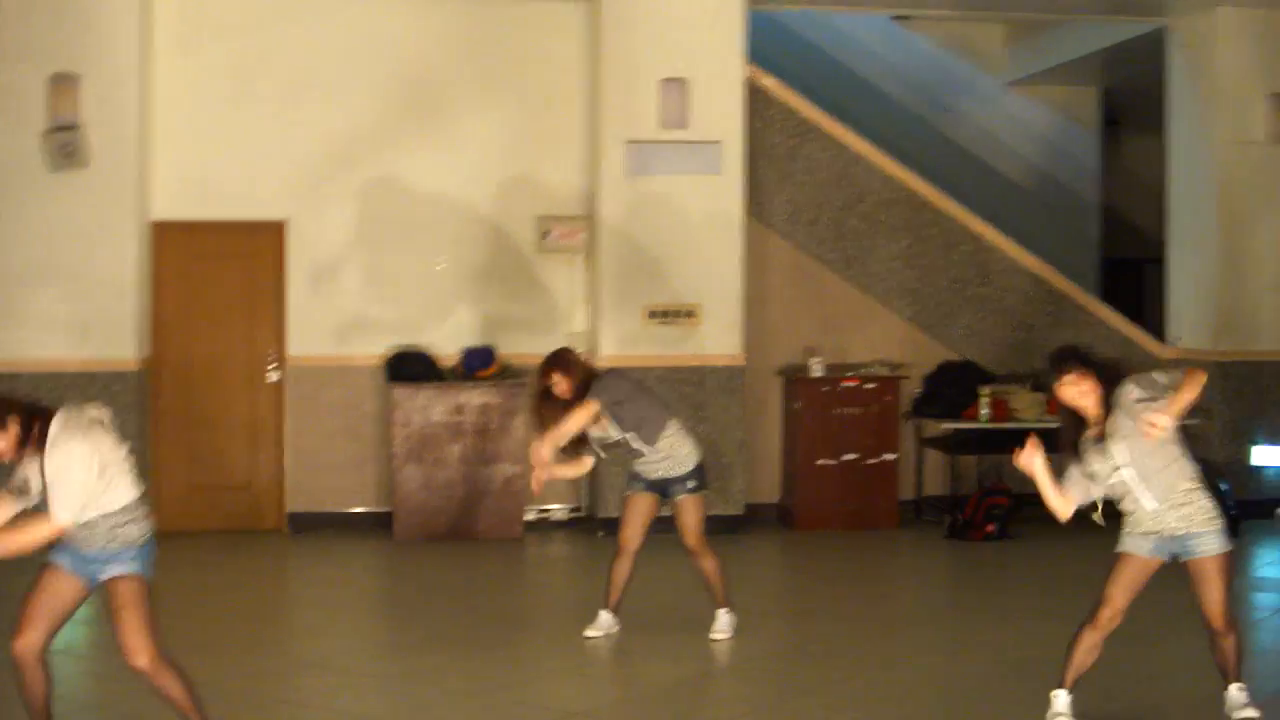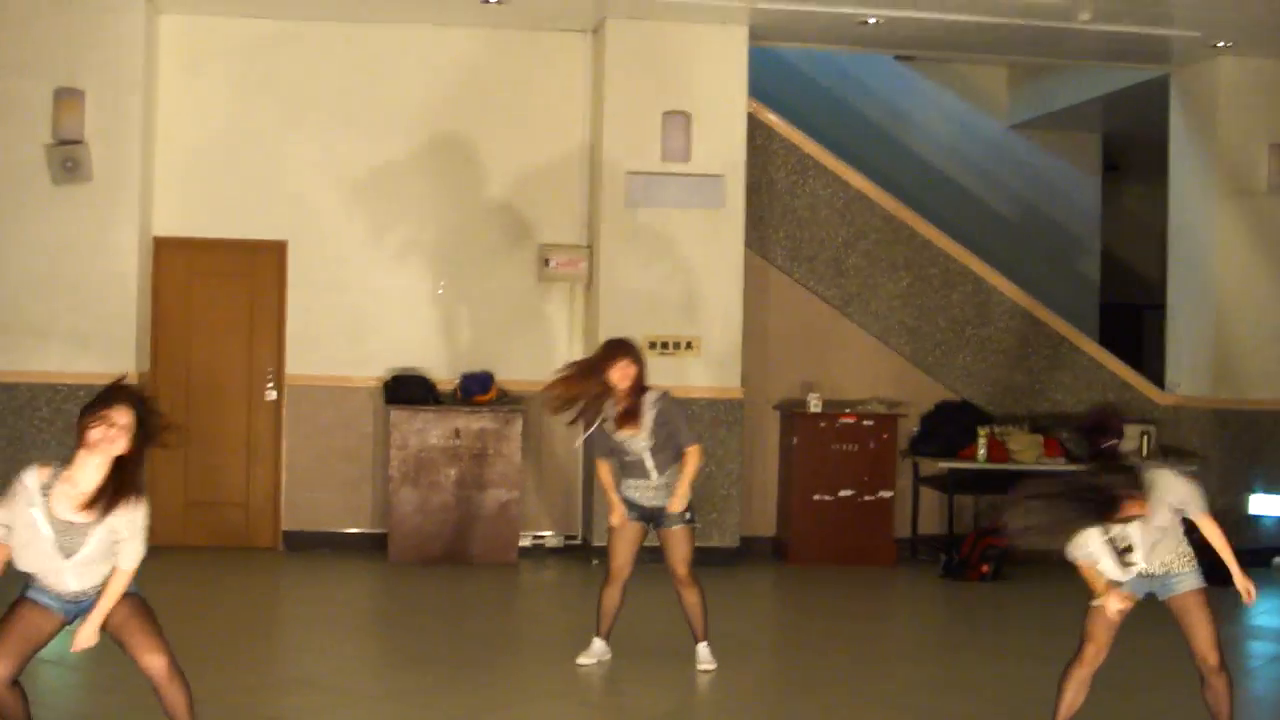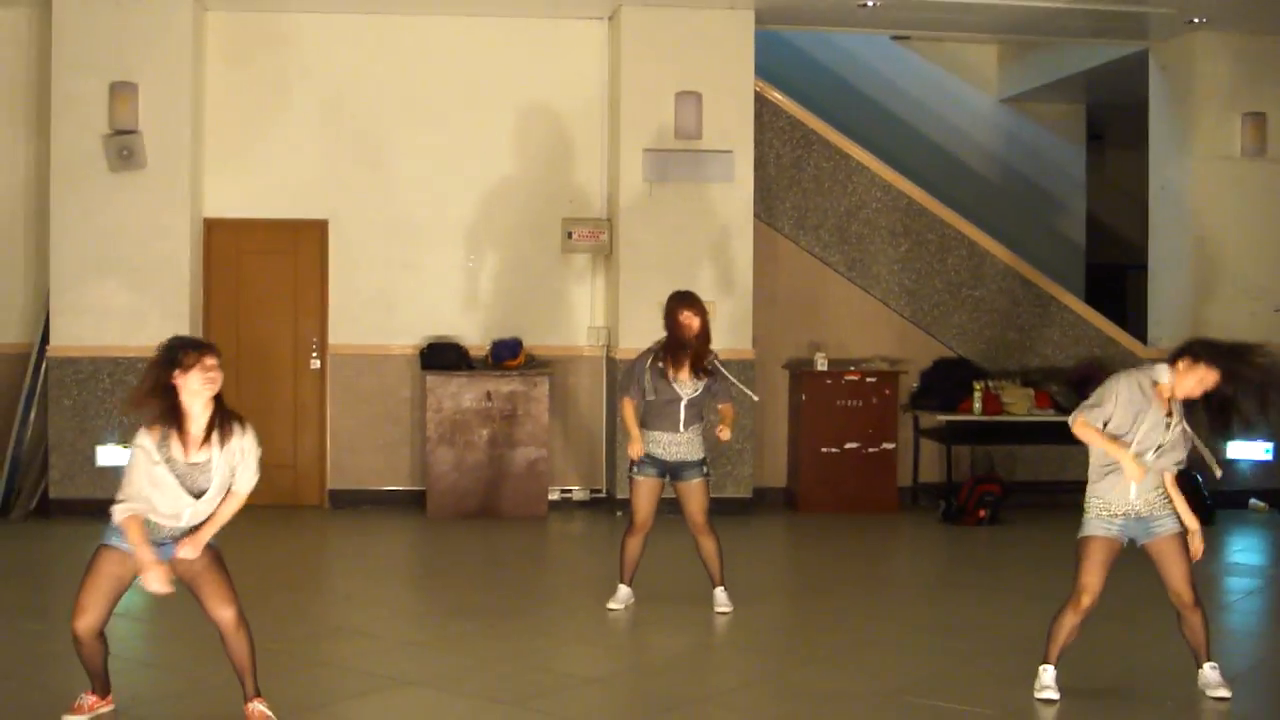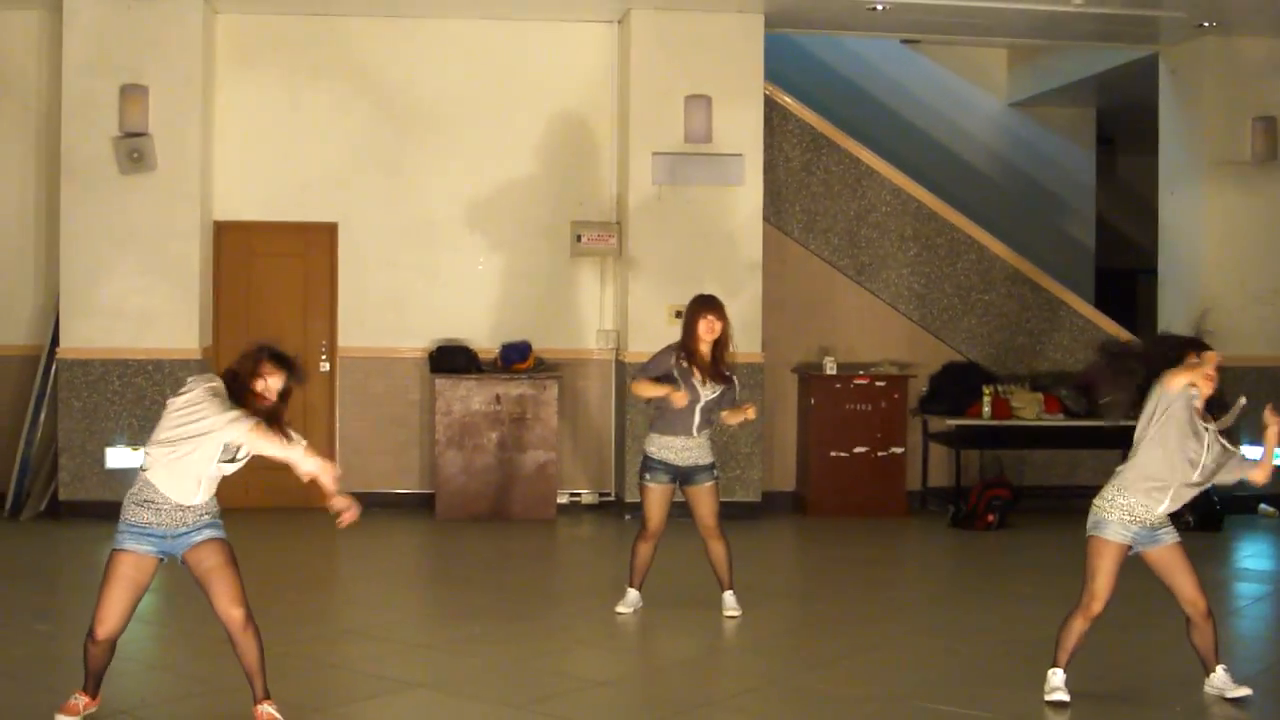
dt=0.3s
person 1, frame 1
left shoulder: (76, 443)
right shoulder: (36, 441)
left elbow: (59, 521)
left hip: (124, 543)
right hip: (76, 545)
left knee: (142, 657)
person 1, frame 2
left shoulder: (129, 505)
right shoulder: (32, 484)
left elbow: (126, 567)
left wrist: (94, 622)
left hip: (106, 590)
right hip: (47, 593)
left knee: (157, 662)
person 1, frame 3
left shoulder: (237, 434)
right shoulder: (151, 442)
left elbow: (243, 487)
right elbow: (129, 509)
left wrist: (203, 536)
right wrist: (147, 560)
left hip: (191, 534)
right hip: (137, 532)
left knee: (228, 613)
right knee: (83, 625)
person 1, frame 4
left shoulder: (259, 423)
right shoulder: (204, 397)
left elbow: (293, 443)
right elbow: (236, 427)
left wrist: (334, 492)
right wrist: (303, 460)
left hip: (200, 520)
right hip: (144, 519)
left knee: (236, 615)
right knee: (105, 630)
person 2, frame 1
left shoulder: (1133, 396)
right shoulder: (1083, 450)
left elbow: (1195, 377)
right elbow: (1063, 509)
left wrist: (1169, 412)
right wrist: (1038, 469)
left hip: (1196, 520)
right hip: (1144, 529)
left knee: (1220, 622)
right knee: (1105, 615)
person 2, frame 2
left shoulder: (1165, 482)
right shoulder: (1083, 524)
left elbow: (1203, 519)
right elbow: (1083, 559)
left wrist: (1236, 571)
right wrist: (1103, 591)
left hip: (1175, 565)
right hip: (1122, 573)
left knee: (1211, 661)
right knee: (1090, 654)
person 2, frame 3
left shoulder: (1180, 422)
right shoulder: (1126, 386)
left elbow: (1166, 477)
right elbow: (1079, 424)
left wrist: (1191, 522)
right wrist: (1125, 455)
left hip: (1156, 512)
right hip: (1106, 510)
left knee: (1186, 598)
right knee: (1083, 599)
left ankle: (1208, 671)
right ankle: (1048, 672)
person 2, frame 4
left shoulder: (1214, 439)
right shoulder: (1172, 400)
left elbow: (1258, 475)
right elbow: (1171, 379)
left wrist: (1271, 432)
right wrist: (1197, 366)
left hip: (1157, 521)
right hip: (1118, 509)
left knee: (1198, 605)
right knee: (1093, 604)
left ankle: (1216, 676)
right ankle: (1056, 676)
person 3, frame 1
left shoulder: (608, 385)
right shoulder: (592, 421)
left elbow: (587, 410)
right elbow: (583, 463)
left wrist: (549, 442)
right wrist: (550, 470)
left hip: (682, 467)
right hip: (645, 473)
left knee: (695, 544)
right knee: (626, 547)
left ankle: (723, 613)
right ankle: (608, 616)
person 3, frame 2
left shoulder: (659, 404)
right shoulder: (600, 414)
left elbow: (692, 450)
right elbow: (603, 462)
left wrist: (681, 490)
right wrist: (615, 501)
left hip: (671, 499)
right hip: (631, 497)
left knee: (683, 575)
right knee: (617, 573)
left ankle: (702, 646)
right ankle: (600, 643)
person 3, frame 3
left shoulder: (710, 363)
right shoulder: (651, 360)
left elbow: (723, 405)
right elbow: (628, 400)
left wrist: (726, 424)
right wrist: (634, 436)
left hip: (690, 454)
right hip: (651, 451)
left knee: (701, 526)
right knee: (639, 525)
left ankle: (719, 590)
right ankle: (625, 589)
person 3, frame 4
left shoulder: (722, 369)
right shoulder: (672, 356)
left elbow: (726, 414)
right elbow: (637, 385)
left wrist: (744, 412)
right wrist: (668, 390)
left hip: (699, 458)
right hip: (660, 454)
left knee: (711, 529)
right knee: (651, 530)
left ankle: (728, 594)
right ankle: (633, 593)
